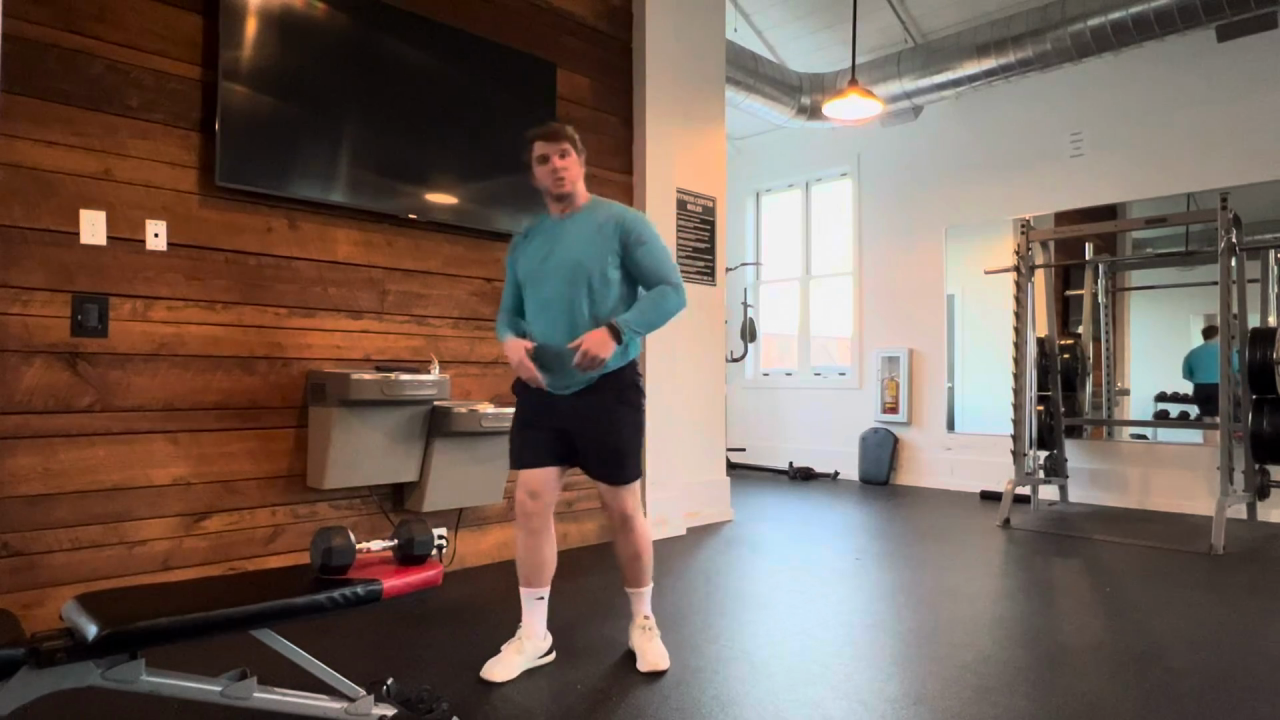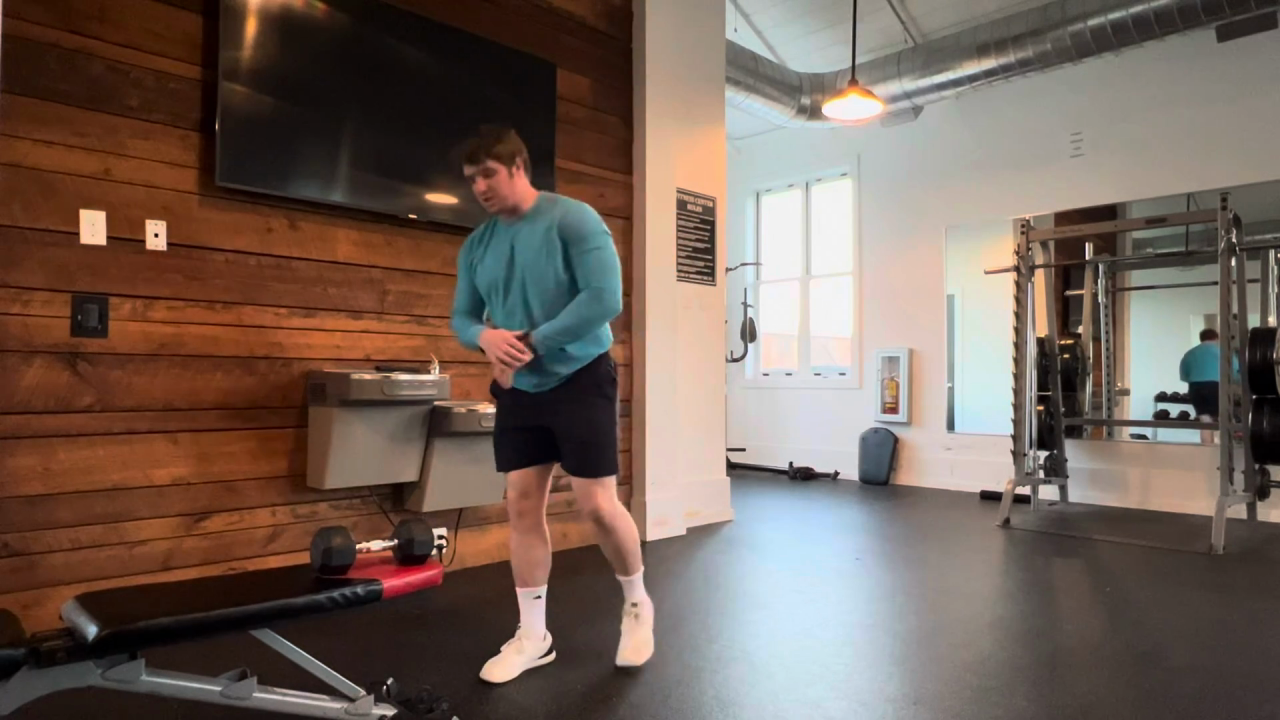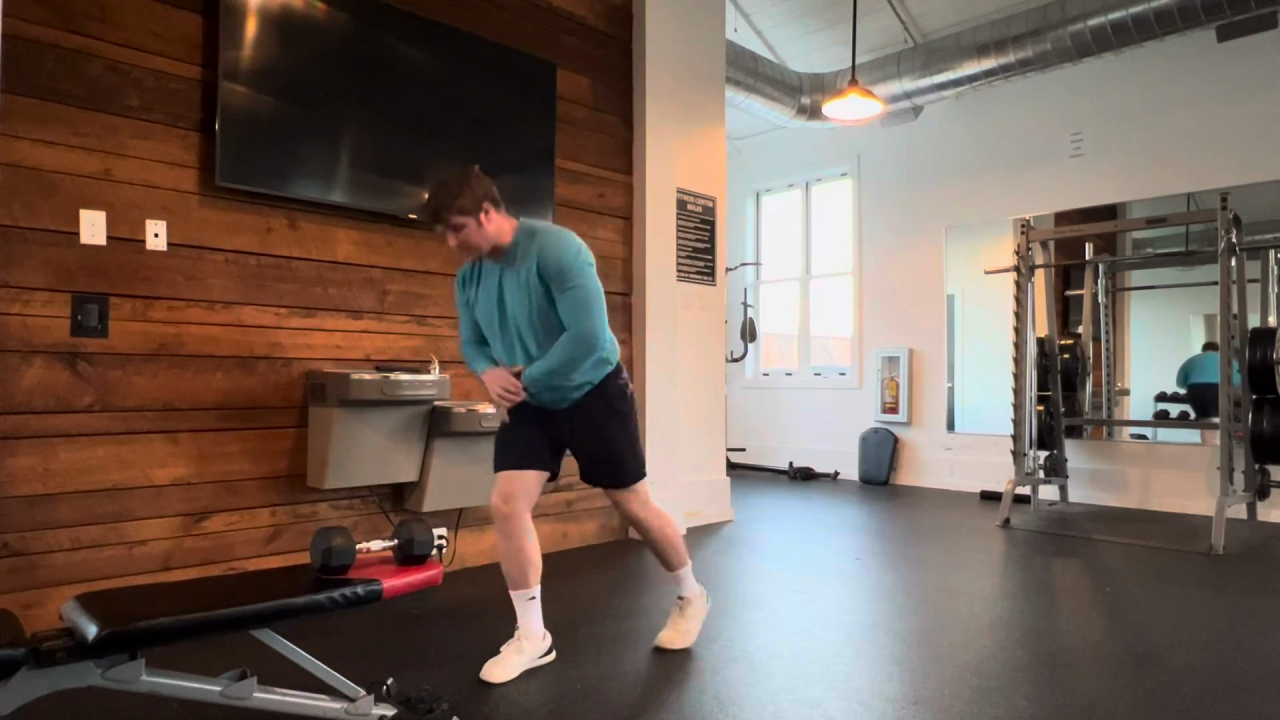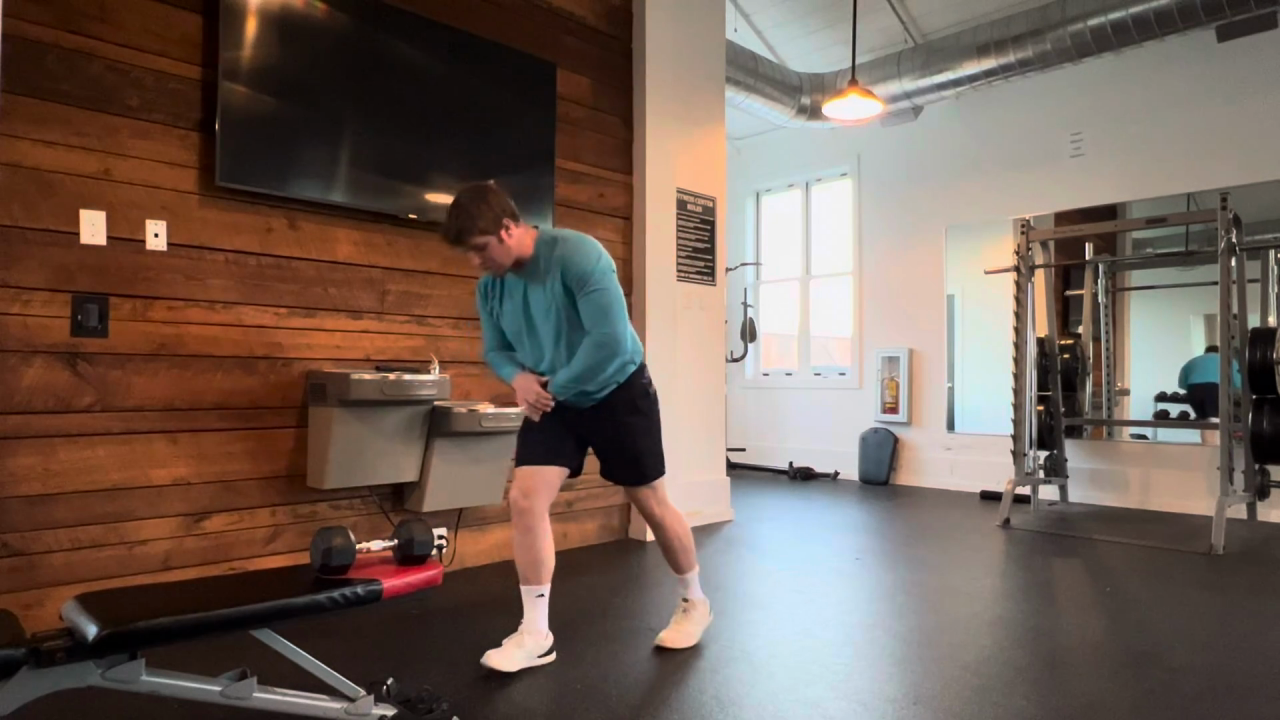
dt=0.4s
person 1, frame 1
left shoulder: (622, 223)
right shoulder: (524, 242)
left elbow: (670, 292)
right elbow: (511, 310)
left wrist: (616, 331)
right wrist: (510, 340)
left hip: (608, 386)
right hip: (542, 391)
left knee: (623, 510)
right knee: (530, 505)
left ankle: (643, 623)
right ankle: (534, 635)
person 1, frame 2
left shoulder: (573, 219)
right shoulder: (476, 245)
left elbow: (605, 298)
right elbow: (461, 316)
left wrist: (532, 342)
right wrist: (485, 336)
left hip: (580, 378)
right hip: (519, 388)
left knee: (596, 503)
right knee: (522, 506)
left ankle: (636, 604)
right ankle: (532, 635)
person 1, frame 3
left shoulder: (557, 249)
right shoulder: (469, 278)
left elbow: (588, 336)
right elbow: (472, 344)
left wrist: (525, 379)
right wrist: (488, 372)
left hip: (594, 393)
right hip: (530, 406)
left knee: (633, 505)
right knee: (506, 507)
left ankle: (689, 595)
right ankle: (532, 636)
person 1, frame 4
left shoulder: (578, 254)
right shoulder: (490, 287)
left elbow: (611, 339)
right elbow: (496, 349)
left wrist: (555, 387)
right wrist: (519, 378)
left hip: (618, 392)
right hip: (553, 402)
left knee: (651, 503)
right knee: (525, 501)
left ankle: (694, 602)
right ankle: (535, 635)
